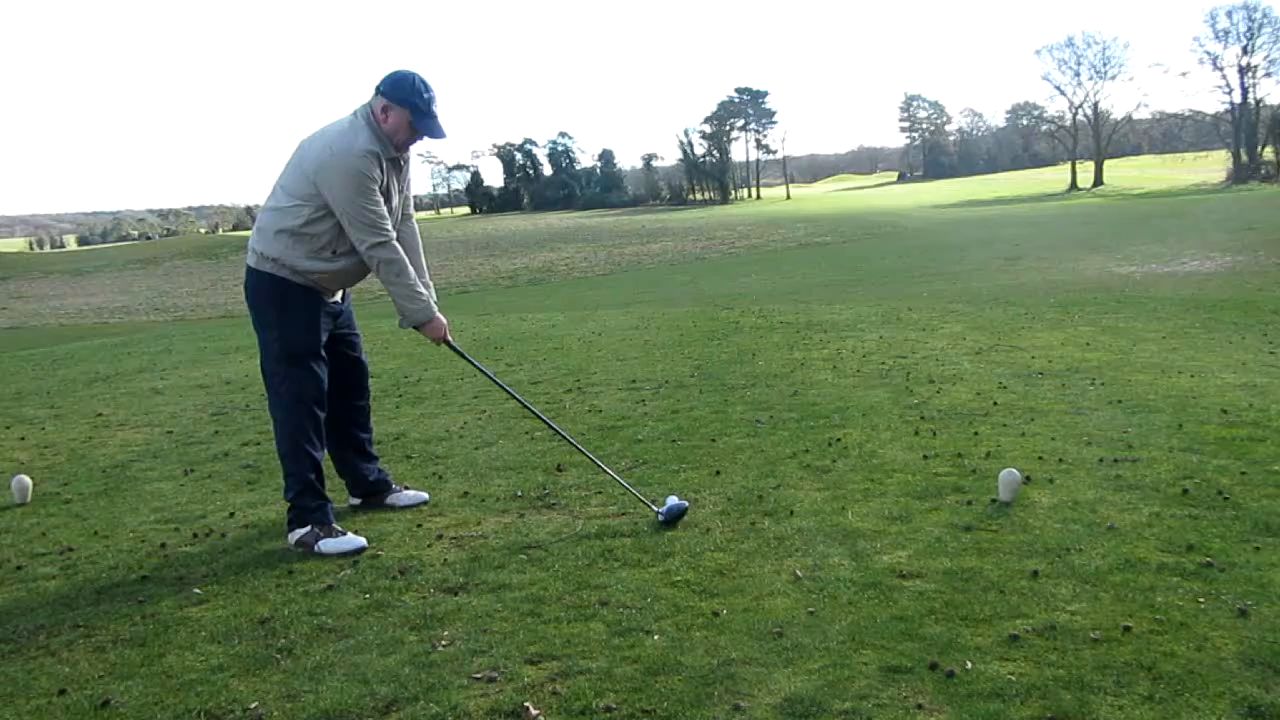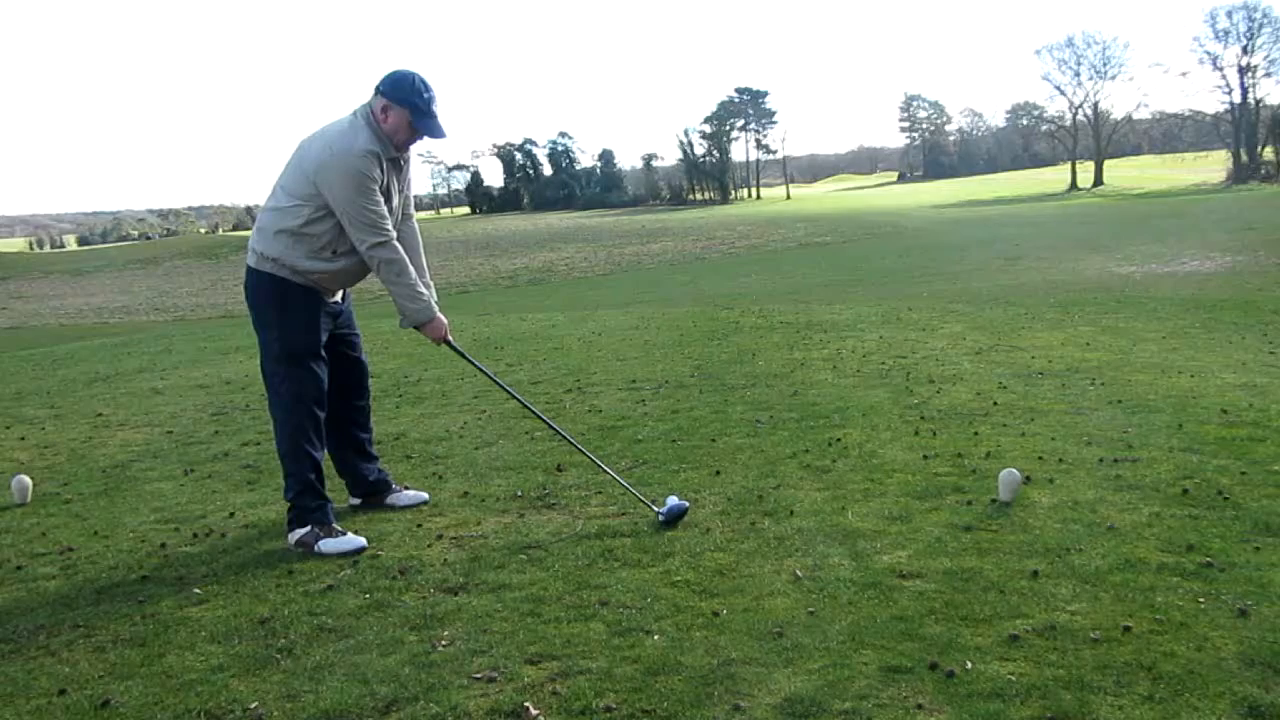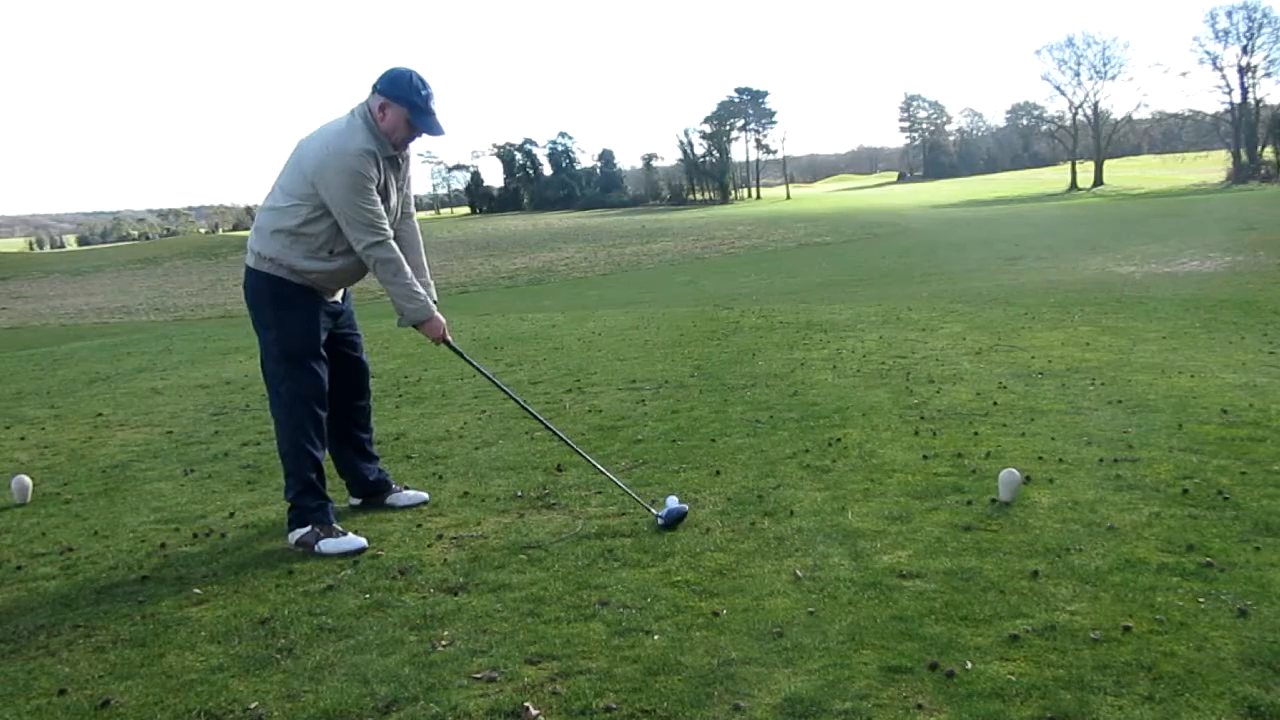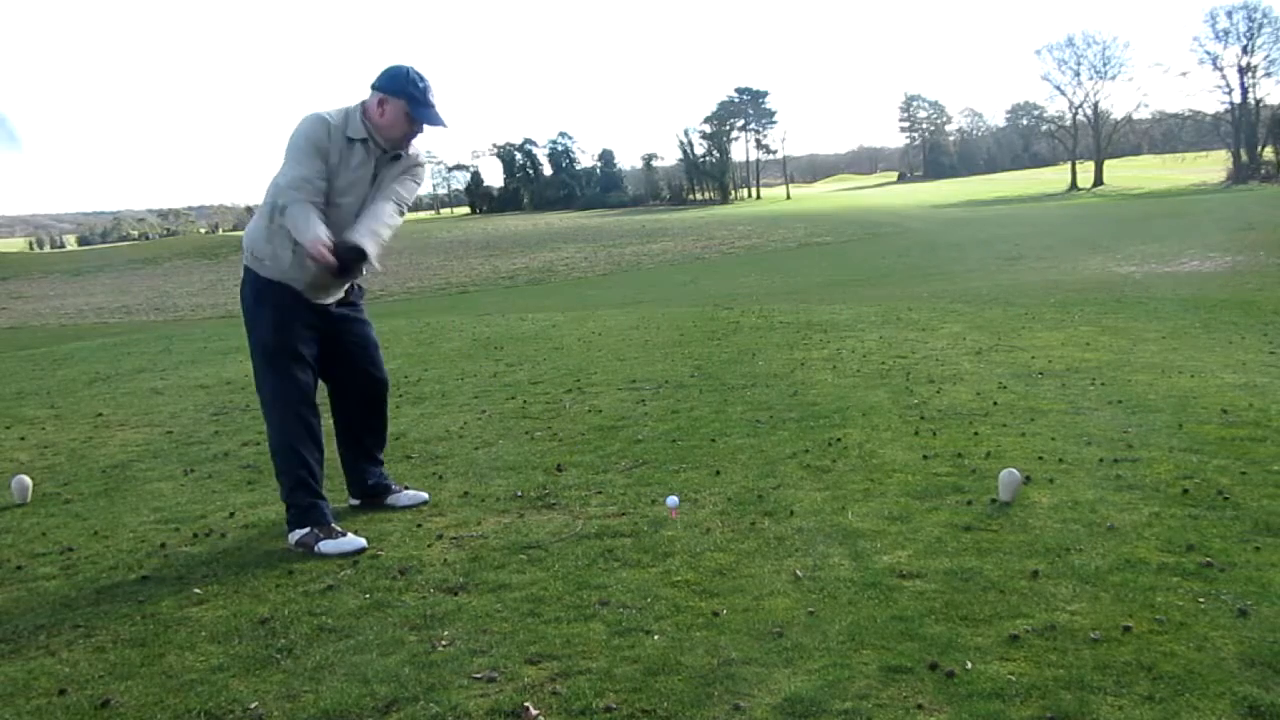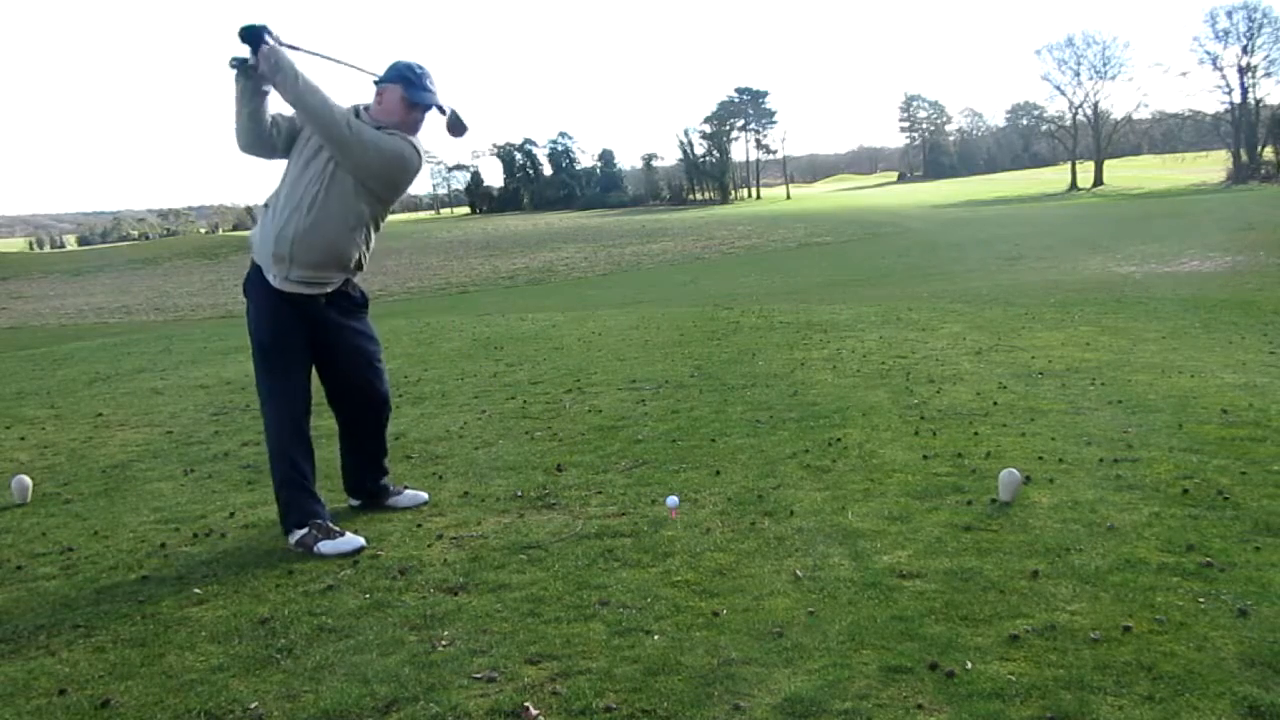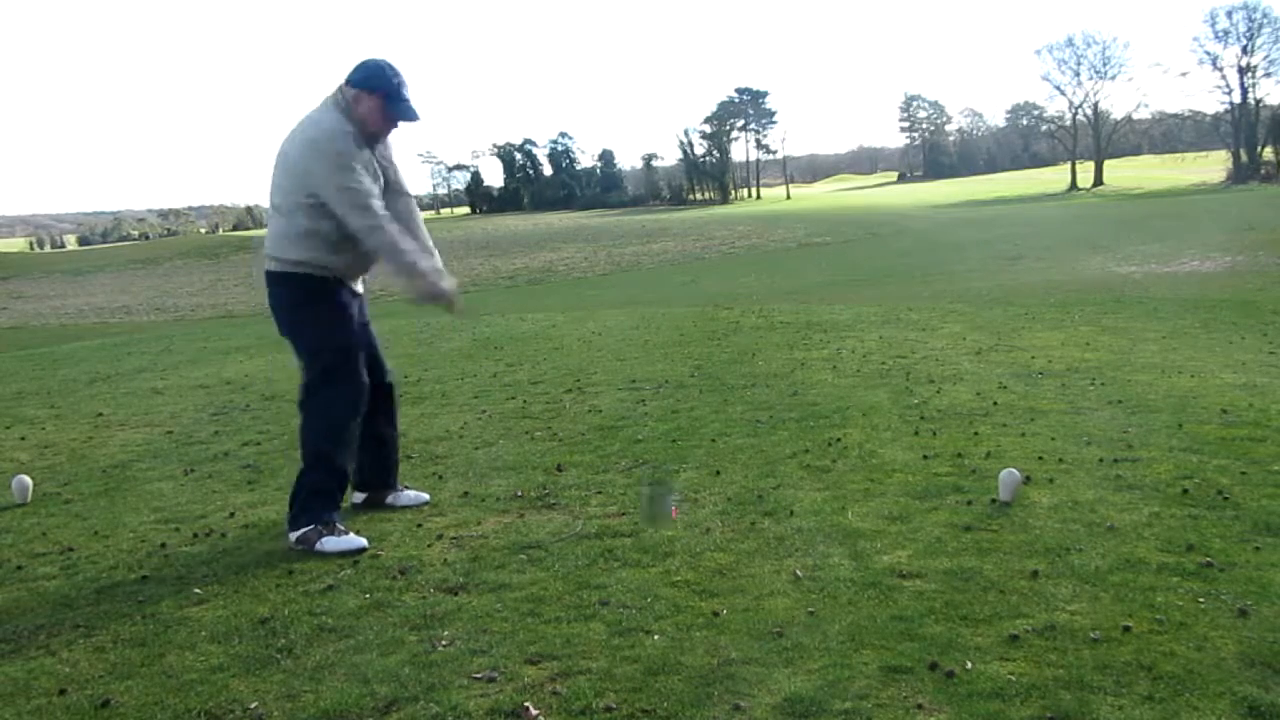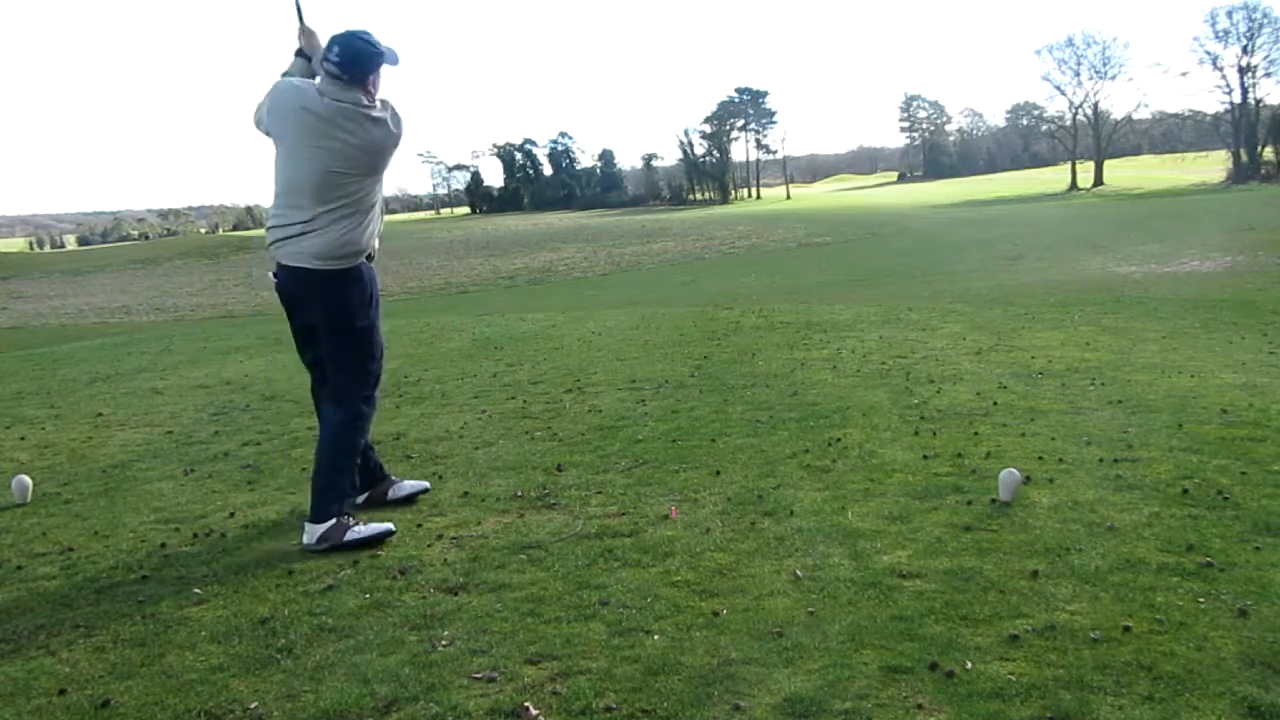
dt=0.3s
person 1, frame 1
left shoulder: (392, 150)
right shoulder: (349, 154)
left elbow: (403, 228)
right elbow: (379, 246)
left wrist: (425, 300)
right wrist: (421, 312)
left hip: (327, 284)
right hip: (284, 283)
left knee: (350, 384)
right knee: (301, 398)
left ankle: (368, 484)
right ankle: (308, 519)
person 1, frame 2
left shoulder: (392, 149)
right shoulder: (349, 154)
left elbow: (404, 228)
right elbow: (379, 246)
left wrist: (426, 299)
right wrist: (422, 313)
left hip: (327, 284)
right hip: (284, 283)
left knee: (350, 386)
right knee: (301, 398)
left ankle: (367, 483)
right ankle: (308, 520)
person 1, frame 3
left shoulder: (394, 151)
right shoulder: (346, 153)
left elbow: (403, 227)
right elbow: (375, 245)
left wrist: (425, 297)
right wrist: (419, 311)
left hip: (328, 284)
right hip: (284, 283)
left knee: (350, 384)
right knee: (302, 398)
left ankle: (368, 483)
right ankle: (308, 520)
person 1, frame 4
left shoulder: (408, 161)
right shoulder: (320, 131)
left elbow: (384, 211)
right elbow: (298, 199)
left wrist: (357, 245)
right wrist: (313, 239)
left hip: (336, 289)
right hip: (276, 283)
left knee: (366, 385)
right knee: (292, 401)
left ankle: (369, 484)
right ankle: (306, 520)
person 1, frame 5
left shoulder: (403, 154)
right shoulder: (322, 120)
left elbow: (329, 124)
right elbow: (258, 141)
left wrist: (273, 61)
right wrist: (251, 78)
left hip: (335, 292)
right hip: (273, 281)
left knee: (368, 396)
right knee: (287, 406)
left ankle: (368, 486)
right ankle: (303, 521)
person 1, frame 6
left shoulder: (370, 138)
right shoulder: (326, 138)
left elbow: (399, 203)
right elbow: (372, 223)
left wrist: (431, 266)
right wrist: (427, 280)
left hip: (338, 282)
right hip: (304, 282)
left knee: (374, 385)
right knee: (339, 392)
left ankle: (375, 483)
right ankle: (311, 519)
person 1, frame 7
left shoulder: (286, 97)
right shoulder: (386, 123)
left wrist: (304, 61)
right wrist: (318, 54)
left hip: (289, 268)
right hip: (341, 272)
left knee: (335, 382)
right knee: (351, 388)
left ankle: (368, 479)
right ankle: (327, 517)
